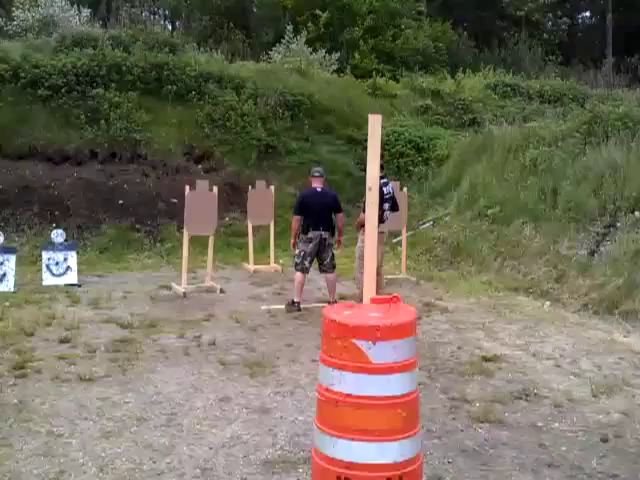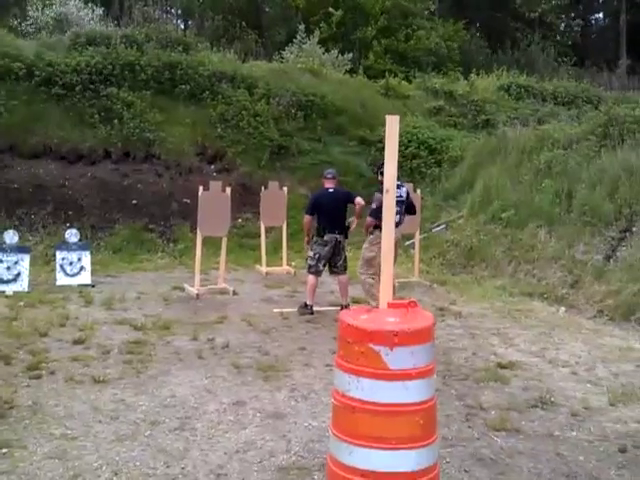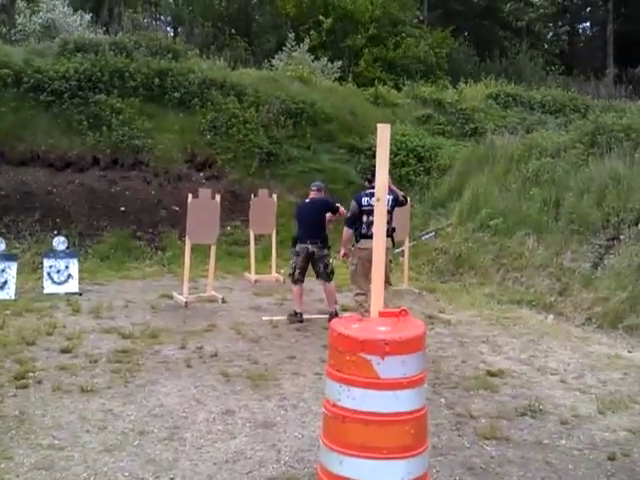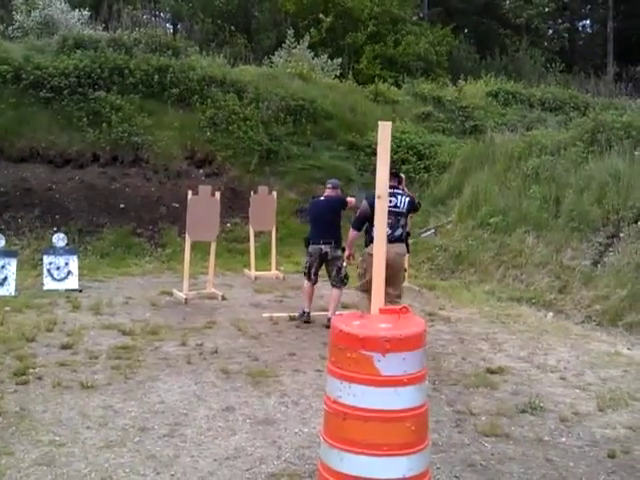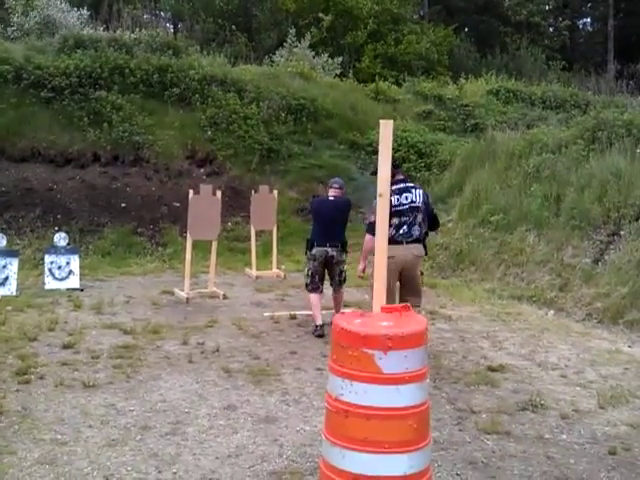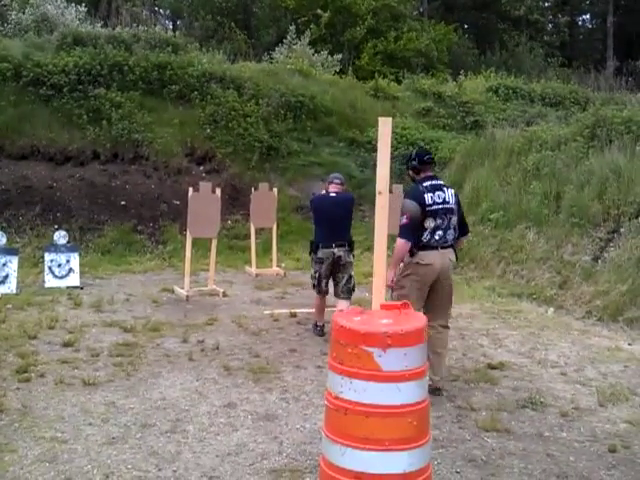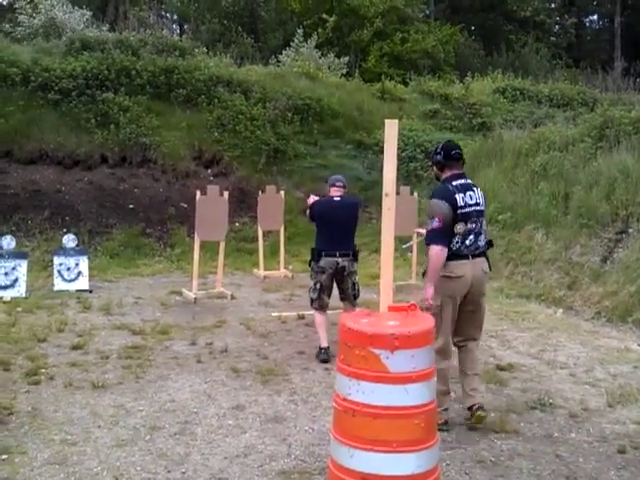
dt=0.5s
person 1, frame 1
right shoulder: (388, 185)
left elbow: (366, 214)
right elbow: (395, 208)
left wrist: (358, 224)
right hip: (381, 229)
left knee: (363, 269)
right knee: (377, 268)
person 1, frame 2
left shoulder: (382, 192)
right shoulder: (403, 189)
left elbow: (372, 218)
right elbow: (412, 211)
left wrist: (367, 230)
left hip: (380, 235)
right hip: (394, 234)
left knee: (366, 271)
left ankle: (377, 304)
person 1, frame 3
left shoulder: (359, 198)
right shoulder: (391, 196)
left elbow: (349, 225)
right elbow: (404, 199)
left wrist: (344, 247)
right wrist: (391, 186)
left hip: (363, 245)
right hip: (384, 245)
left knee: (361, 287)
right knee: (385, 283)
person 1, frame 4
left shoulder: (372, 198)
right shoulder: (406, 199)
left elbow: (356, 225)
right elbow: (416, 206)
left wrist: (348, 248)
right wrist: (404, 189)
right hip: (398, 250)
left knee: (366, 289)
right knee: (394, 295)
person 1, frame 5
right shoulder: (421, 194)
left elbow: (372, 232)
right elbow: (434, 224)
left wrist: (362, 261)
left hip: (390, 253)
right hip: (415, 252)
left knee: (385, 304)
right knee: (412, 302)
person 1, frame 6
left shoulder: (415, 194)
right shoulder: (450, 193)
left elbow: (405, 236)
right elbow: (462, 232)
left wrist: (392, 268)
left hip: (421, 260)
right hip: (446, 259)
right knee: (439, 321)
right ankle: (435, 380)
person 1, frame 7
left shoulder: (442, 194)
right shoulder: (475, 191)
left elbow: (438, 243)
left wrist: (430, 284)
left hip: (451, 271)
right hip: (478, 268)
left knee: (439, 344)
right knee: (469, 338)
left ankle: (438, 412)
right ankle: (475, 403)
person 2, frame 1
left shoulder: (304, 195)
right shoulder: (332, 195)
left elbow: (296, 219)
right elbow: (339, 217)
left wrist: (293, 237)
right wrist: (340, 235)
left hip: (308, 235)
right hip: (326, 235)
left knee: (301, 269)
right knee: (329, 269)
left ankle: (296, 302)
right ankle: (332, 301)
person 2, frame 2
left shoulder: (317, 196)
right shoulder: (344, 193)
left elbow: (307, 219)
right elbow: (361, 203)
left wrist: (307, 235)
right wrist: (355, 218)
left hip: (323, 237)
right hip: (339, 237)
left knee: (314, 271)
right knee: (341, 272)
left ankle: (308, 305)
right ankle: (345, 305)
person 2, frame 3
left shoulder: (300, 207)
right shoulder: (323, 202)
right elbow: (342, 213)
left wrist: (328, 217)
right wrist: (337, 208)
left hip: (300, 246)
right hip: (319, 247)
left knee: (297, 280)
right knee: (327, 279)
left ankle: (298, 313)
right ankle: (333, 312)
person 2, frame 4
left shoulder: (312, 204)
right shoulder: (337, 201)
right elbow: (352, 202)
right wrist: (348, 199)
left hip: (313, 247)
right hip: (332, 248)
left knee: (309, 280)
right knee: (338, 283)
left ankle: (306, 312)
right ankle: (330, 317)
person 2, frame 5
left shoulder: (316, 203)
right shoulder: (346, 203)
left hip: (316, 250)
right hip: (337, 250)
left knee: (315, 289)
right knee: (337, 287)
left ankle: (318, 325)
person 2, frame 6
left shoulder: (316, 200)
right shoulder: (349, 199)
left hip: (322, 251)
right hip: (344, 251)
left knee: (320, 291)
right knee: (344, 294)
left ankle: (319, 325)
person 2, frame 7
left shoulder: (318, 205)
right shoulder: (354, 204)
left elbow: (311, 215)
left hip: (323, 260)
right hip: (347, 260)
left knee: (320, 305)
right knee: (350, 301)
left ankle: (324, 347)
